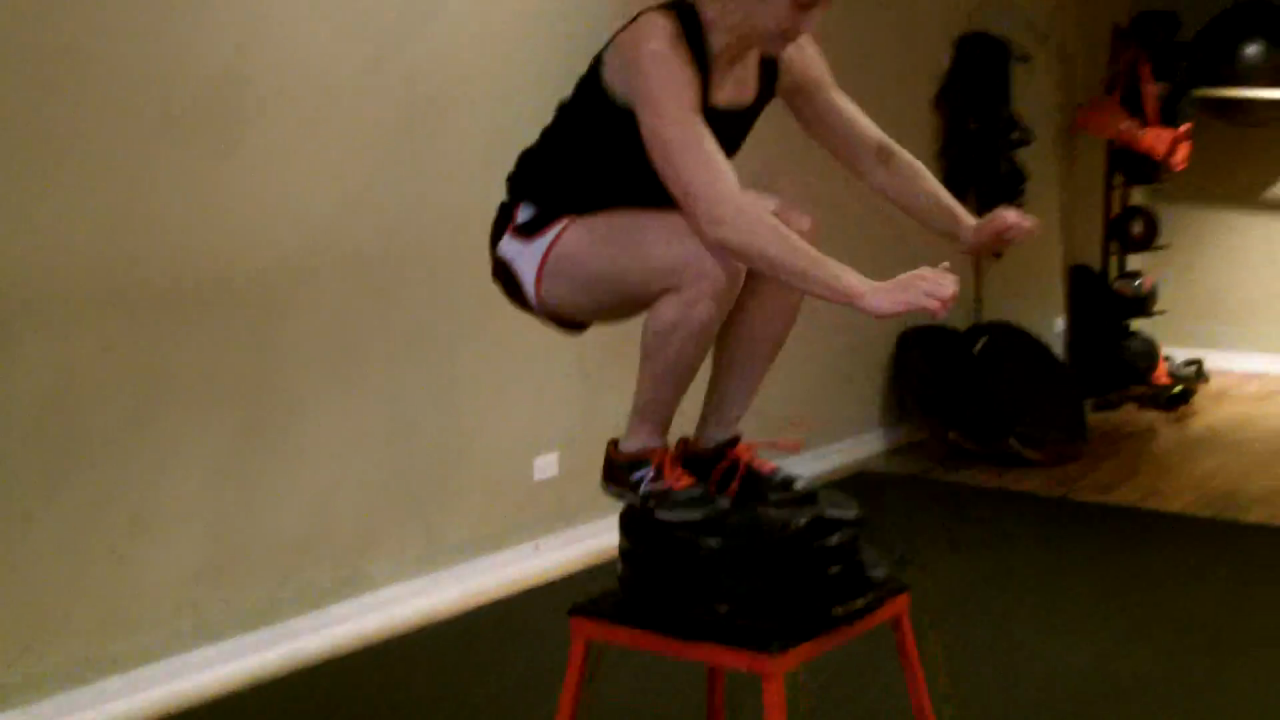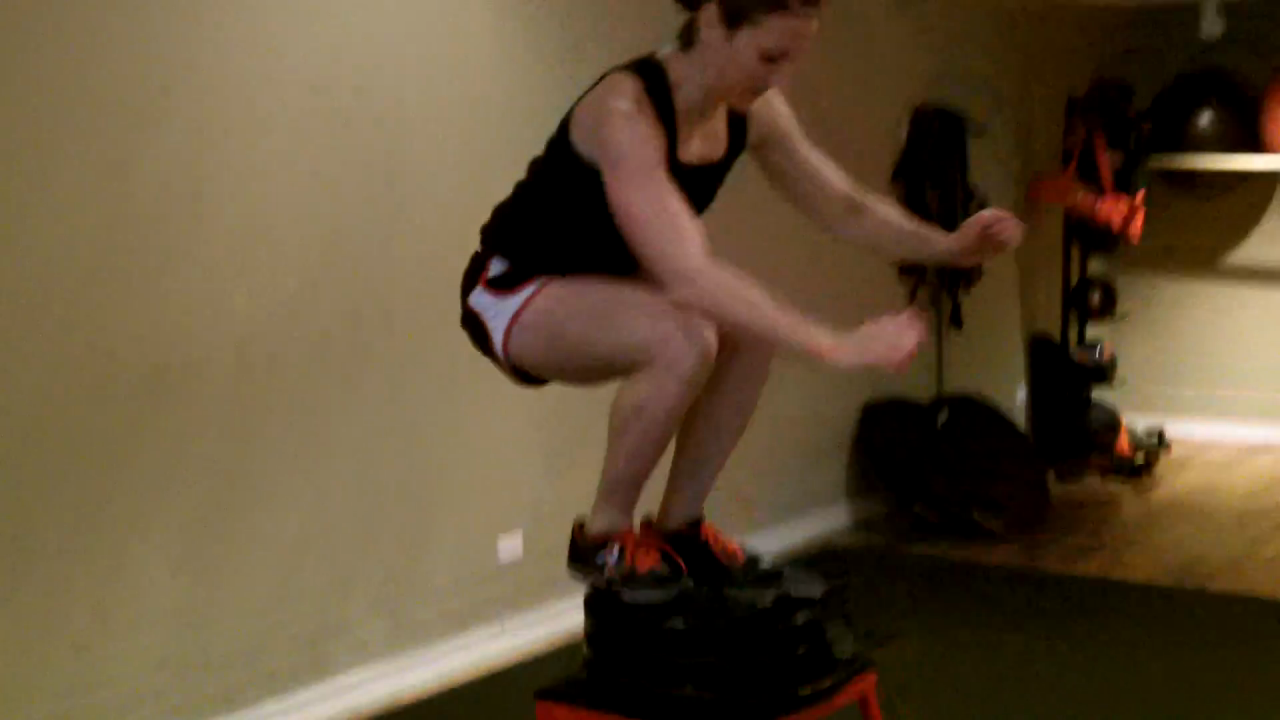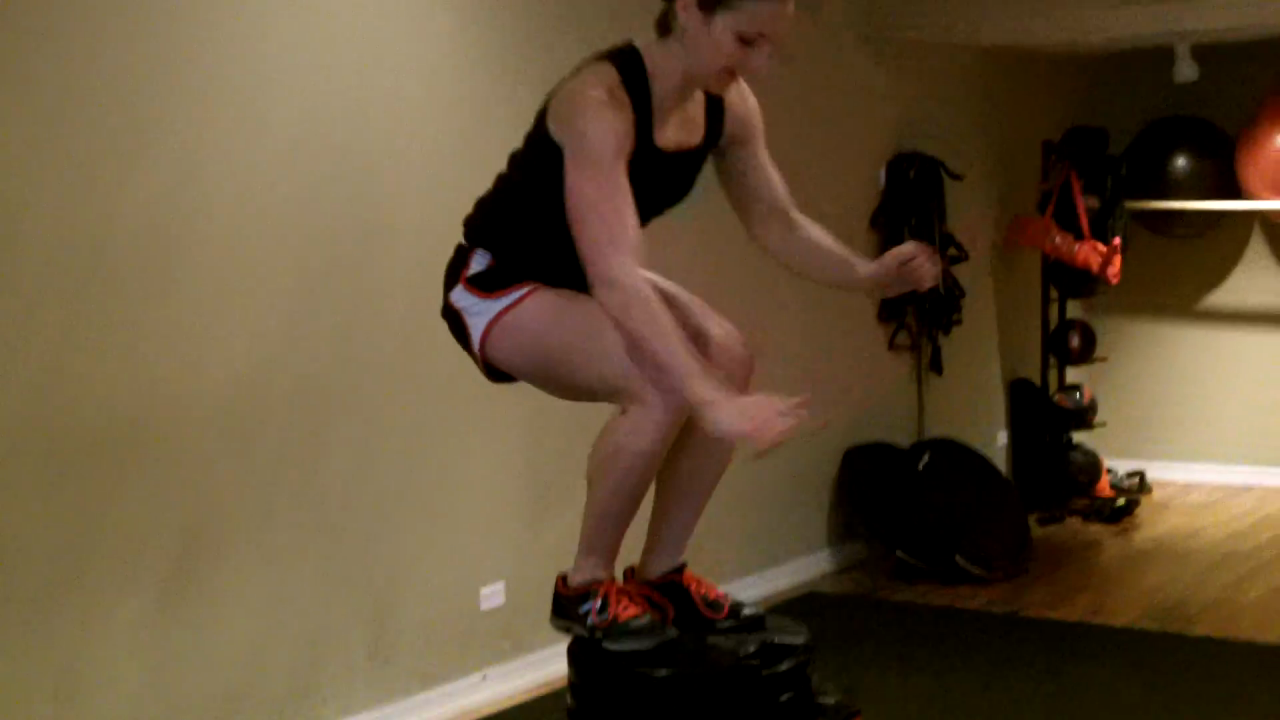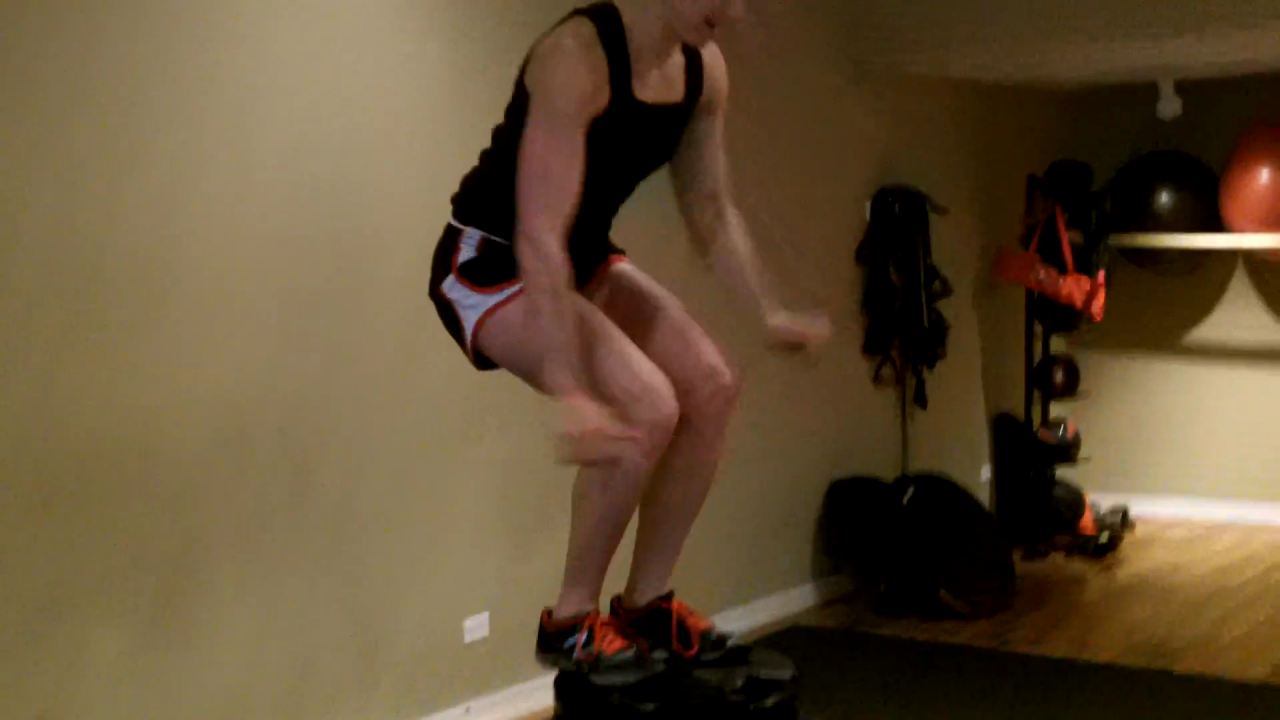
dt=0.1s
person 1, frame 1
left shoulder: (786, 54)
right shoulder: (659, 52)
left elbow: (876, 155)
right elbow: (721, 215)
left wrist: (966, 227)
right wrist: (863, 290)
left hip: (628, 220)
right hip: (543, 235)
left knee: (789, 242)
right knee: (714, 263)
left ankle: (710, 445)
right ankle: (636, 455)
person 1, frame 2
left shoulder: (753, 111)
right shoulder: (625, 114)
left elbow: (843, 207)
right elbow: (684, 272)
left wrist: (946, 246)
right wrist: (831, 346)
left hip: (598, 275)
right hip: (512, 289)
left knee: (755, 324)
right knee: (688, 344)
left ankle: (679, 526)
right ankle: (602, 536)
person 1, frame 3
left shoulder: (730, 106)
right shoulder: (597, 105)
left elbow: (777, 223)
right elbow: (615, 280)
left wrist: (868, 275)
right wrist: (707, 399)
left hip: (598, 273)
right hip: (494, 285)
left knee: (725, 358)
right knee: (667, 396)
left ankle: (664, 575)
right ankle: (581, 586)
person 1, frame 4
left shoulder: (705, 70)
right shoulder: (576, 58)
left elbow: (710, 212)
right elbow: (540, 234)
left wrist: (768, 312)
right wrist: (565, 391)
left hip: (582, 255)
right hip: (491, 263)
left knee: (710, 387)
right knee: (648, 408)
left ankle: (647, 603)
right ankle: (570, 616)
